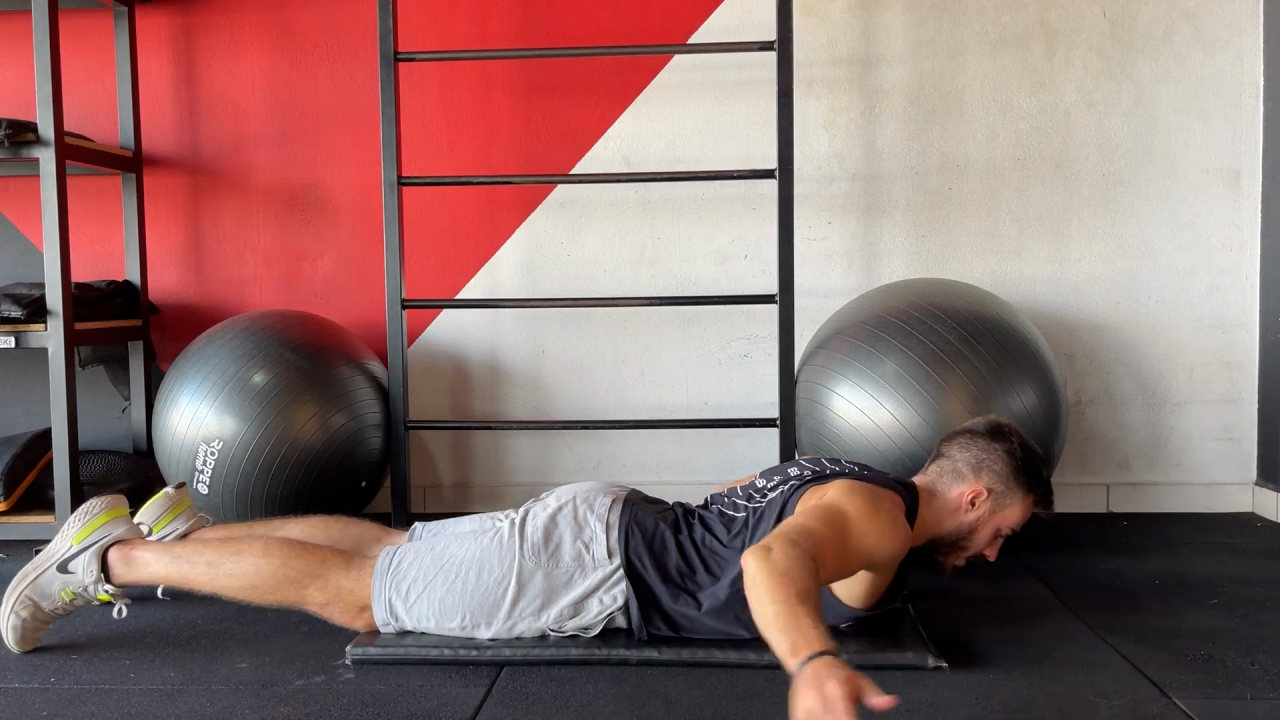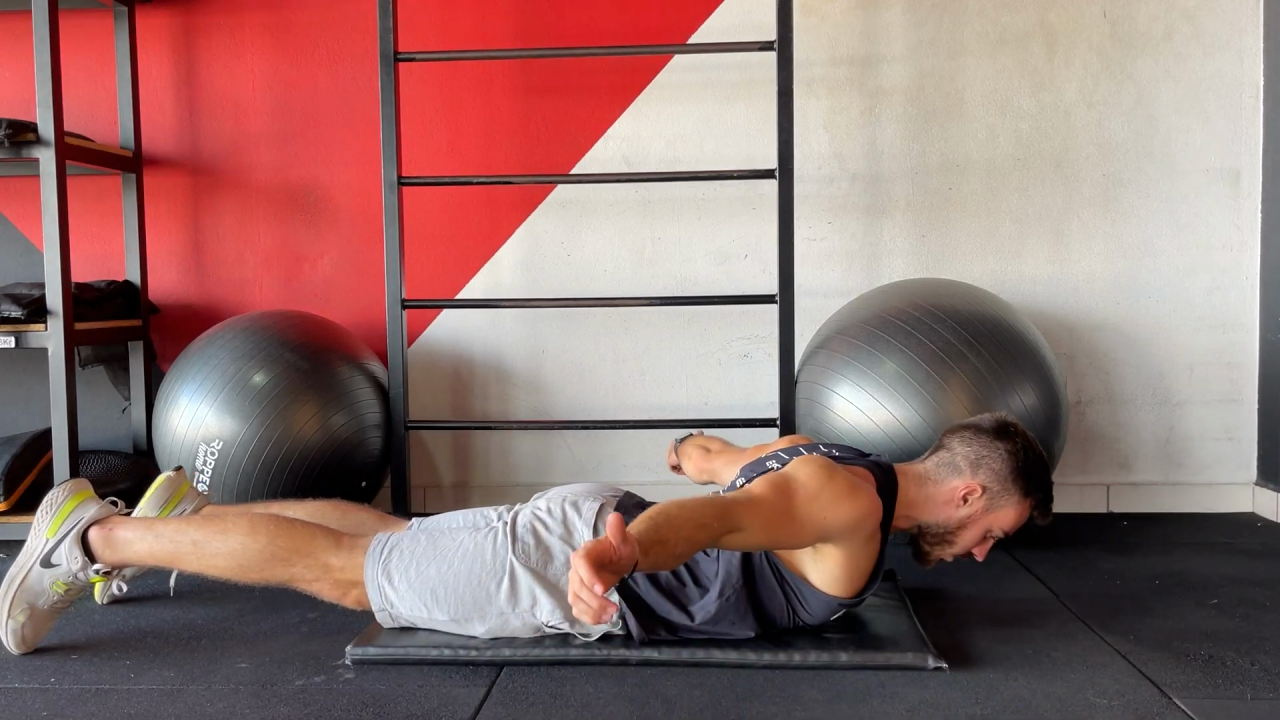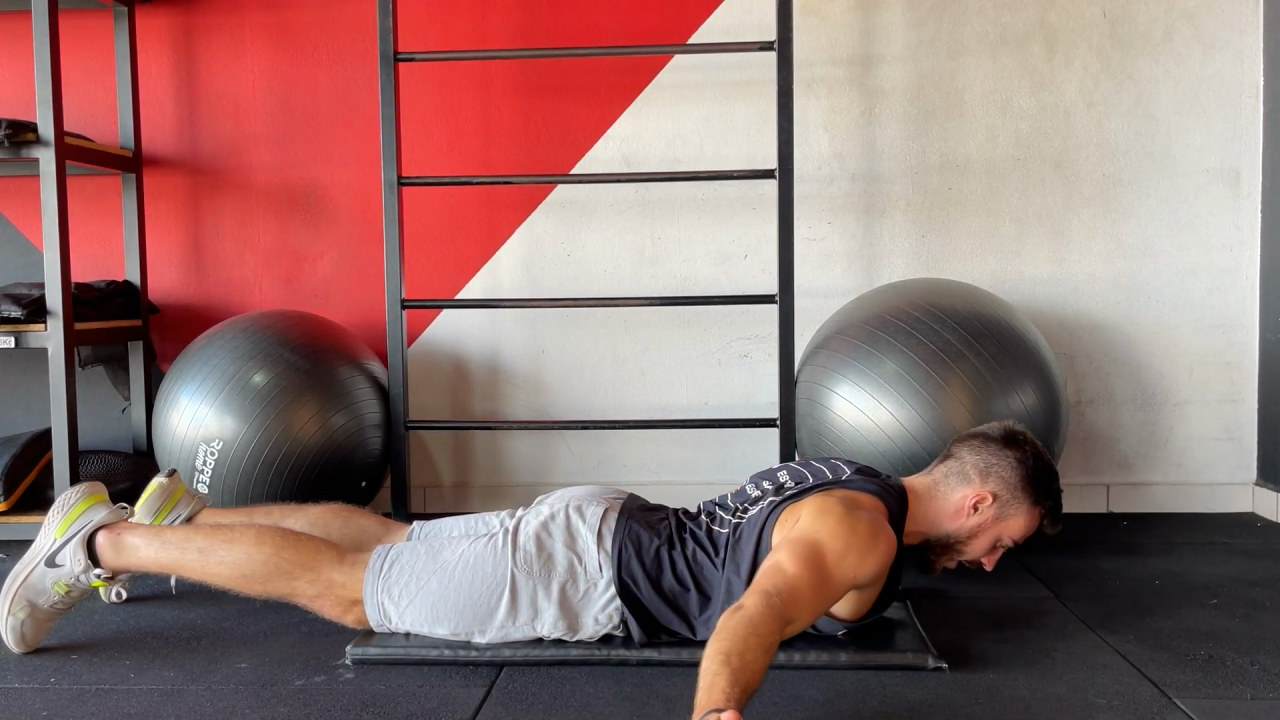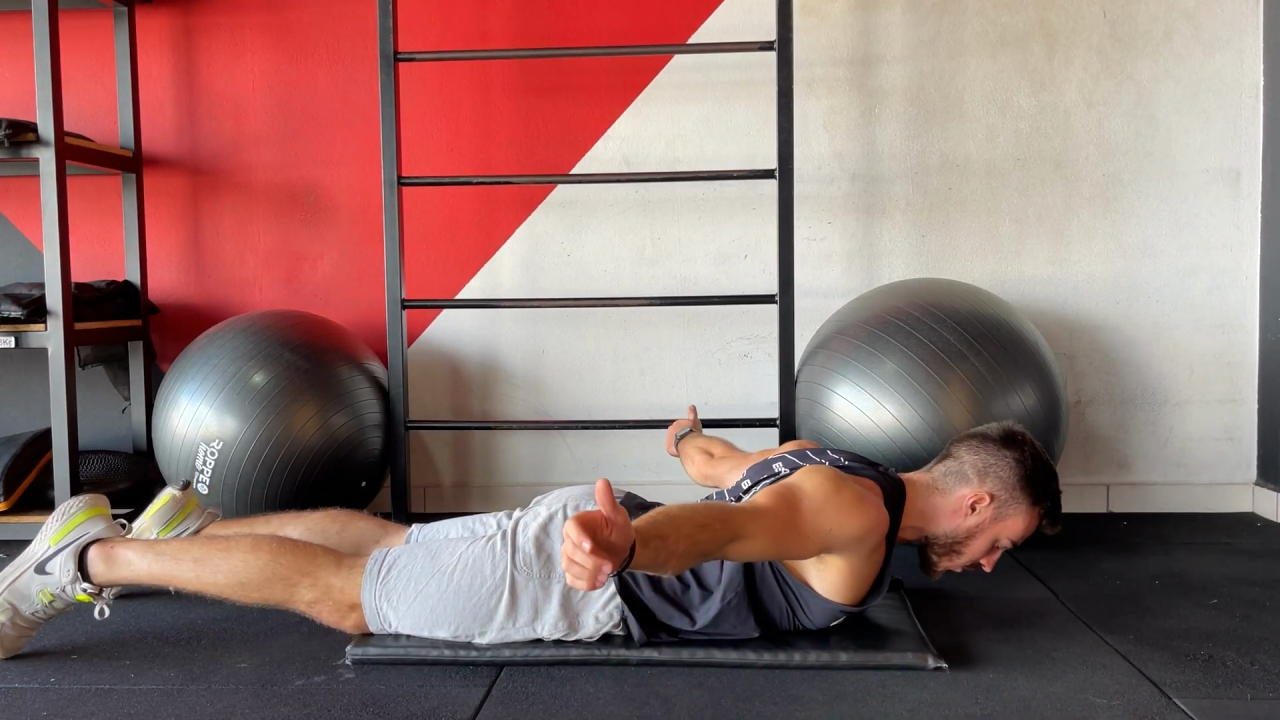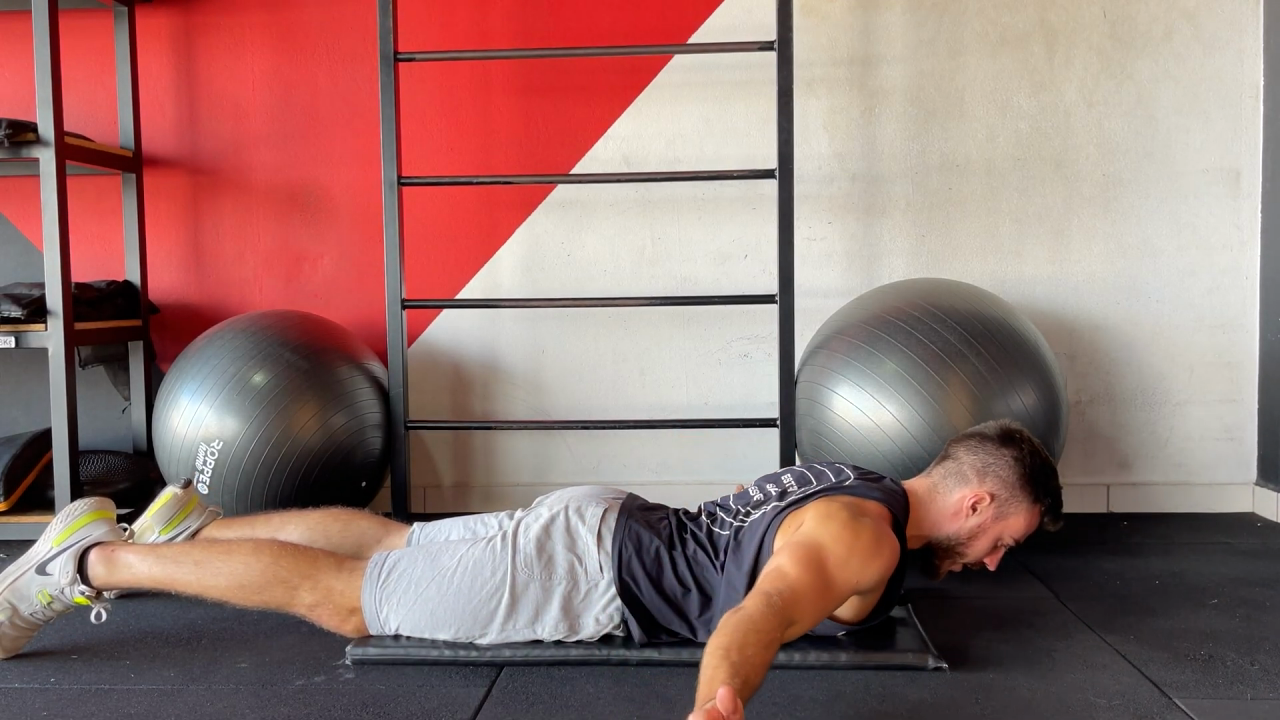
dt=1s
person 1, frame 1
left shoulder: (853, 483)
right shoulder: (881, 517)
right elbow: (766, 566)
left hip: (610, 527)
right hip: (596, 563)
left knee: (382, 551)
right knee: (349, 593)
left ankle: (183, 529)
right ankle: (110, 554)
person 1, frame 2
left shoulder: (823, 460)
right shoulder: (849, 502)
left elbow: (703, 457)
right elbow: (713, 518)
right wrist: (617, 557)
left hip: (599, 526)
right hip: (576, 553)
left knee: (389, 535)
right knee: (345, 572)
left ankle: (184, 514)
right ankle: (93, 538)
person 1, frame 3
left shoulder: (847, 481)
right shoulder: (861, 535)
right elbow: (758, 616)
left hip: (604, 527)
right hip: (584, 571)
left knee: (383, 543)
right knee: (341, 588)
left ankle: (182, 518)
right ankle: (99, 542)
person 1, frame 4
left shoulder: (829, 465)
right shoulder: (857, 512)
left elbow: (728, 472)
right elbow: (721, 527)
left wrist: (695, 444)
right wrist: (622, 544)
left hip: (594, 533)
right hip: (577, 577)
left knee: (383, 542)
right knee: (336, 593)
left ankle: (195, 524)
right ankle: (88, 559)
person 1, frame 5
left shoulder: (851, 482)
right shoulder: (866, 542)
right elbow: (758, 616)
left hip: (603, 526)
right hip: (585, 573)
left knee: (388, 543)
right knee: (335, 595)
left ankle: (193, 526)
right ankle: (89, 559)
